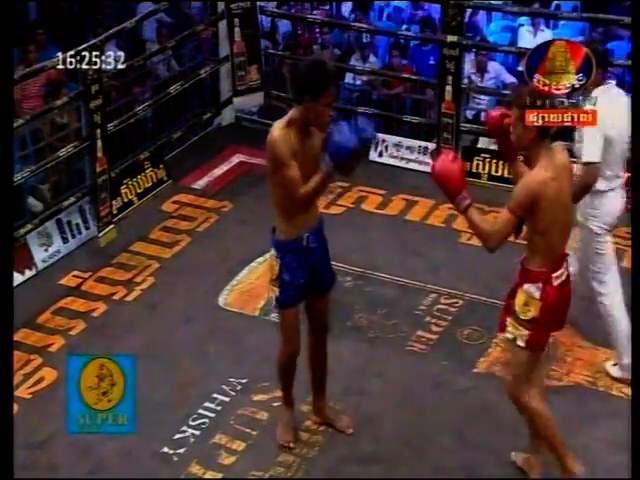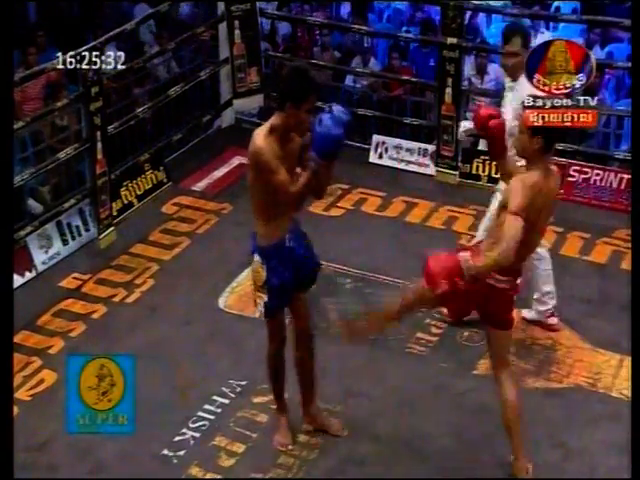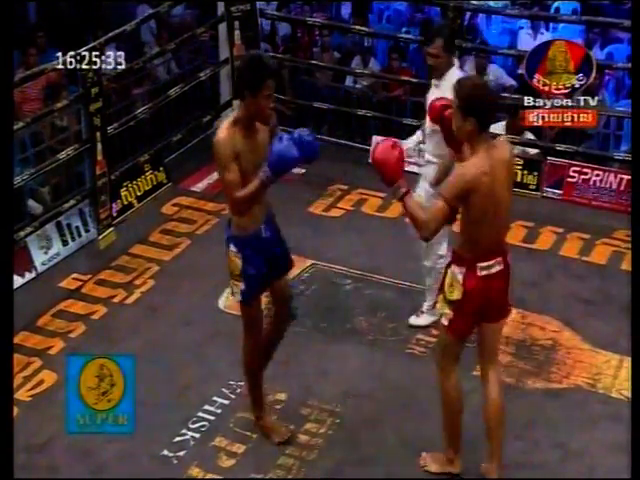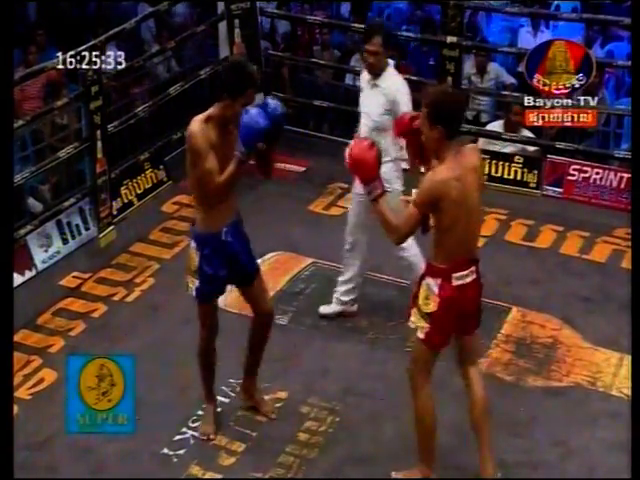
dt=0.5s
person 1, frame 1
left shoulder: (319, 127)
right shoulder: (279, 137)
left elbow: (346, 171)
right elbow: (300, 198)
left wrist: (354, 146)
right wrist: (332, 160)
left hip: (316, 237)
right hip: (289, 246)
left knee: (320, 328)
right knee: (291, 341)
left ankle: (321, 406)
right ankle: (287, 409)
person 1, frame 2
left shoulder: (298, 136)
right shoulder: (262, 145)
left elbow: (319, 190)
right elbow: (293, 198)
left wrist: (327, 152)
right wrist: (317, 158)
left hip: (294, 238)
right hip: (270, 249)
left knee: (305, 332)
right knee: (277, 338)
left ankle: (311, 411)
right ankle: (282, 413)
person 1, frame 3
left shoulder: (267, 123)
right shoulder: (226, 139)
left elbow: (280, 156)
right elbow: (236, 202)
left wrist: (296, 150)
right wrist: (269, 172)
left hip: (268, 227)
right hip: (245, 240)
left knee: (285, 311)
right knee: (254, 328)
left ankle: (256, 375)
right ankle: (261, 413)
person 1, frame 4
left shoulder: (239, 123)
right shoulder: (199, 131)
left elbow: (266, 170)
right elbow: (216, 189)
left wrist: (267, 138)
right wrist: (242, 152)
left hip: (235, 230)
right hip: (208, 239)
left knee: (264, 312)
right knee: (209, 330)
left ankle: (250, 387)
right ankle: (210, 403)
person 2, frame 1
left shoulder: (535, 183)
right shoulder: (560, 156)
left elbow: (492, 239)
left wrist: (460, 198)
right wrist: (507, 149)
left hip: (538, 288)
right hip: (557, 279)
left knee: (520, 389)
right knee: (531, 372)
person 2, frame 2
left shoulder: (524, 183)
right shoulder: (551, 174)
left elbow: (505, 252)
left wrist: (461, 266)
right wrist: (497, 144)
left hip: (482, 283)
right hip: (507, 285)
left knee: (415, 294)
right knee: (503, 370)
left ankle: (369, 324)
person 2, frame 3
left shoulder: (468, 173)
right shoulder: (503, 148)
left elbow: (427, 229)
left wrist: (398, 186)
right wrist: (452, 135)
left hip: (469, 274)
right hip: (498, 268)
left knee: (447, 366)
right knee: (491, 371)
person 2, frame 4
left shoulder: (437, 181)
right shoulder: (473, 156)
left elbow: (397, 232)
left wrist: (372, 186)
right wrist: (419, 146)
left hip: (442, 285)
right hip: (470, 277)
left knee: (419, 378)
right knee: (470, 368)
person 3, frame 1
left shoulder: (593, 112)
right shoulder: (620, 98)
left elbow: (589, 176)
left hip: (597, 201)
right hip: (614, 192)
left knee: (605, 281)
right knee: (578, 254)
left ankle: (627, 362)
person 3, frame 2
left shoulder: (529, 90)
right shoulder: (512, 82)
right wrist: (476, 124)
right hip: (513, 174)
left knee: (486, 240)
right ankle: (545, 310)
person 3, frame 3
left shoulder: (454, 87)
right shoulder: (438, 78)
left wrist: (434, 185)
right wrist: (417, 136)
left hip: (443, 172)
right hip: (429, 167)
left knee: (434, 244)
left ankle: (432, 307)
person 3, frame 4
left shoulder: (396, 87)
right shoulder: (364, 78)
left hip: (386, 172)
left knee: (400, 240)
right knee: (353, 237)
right ankle: (345, 299)
